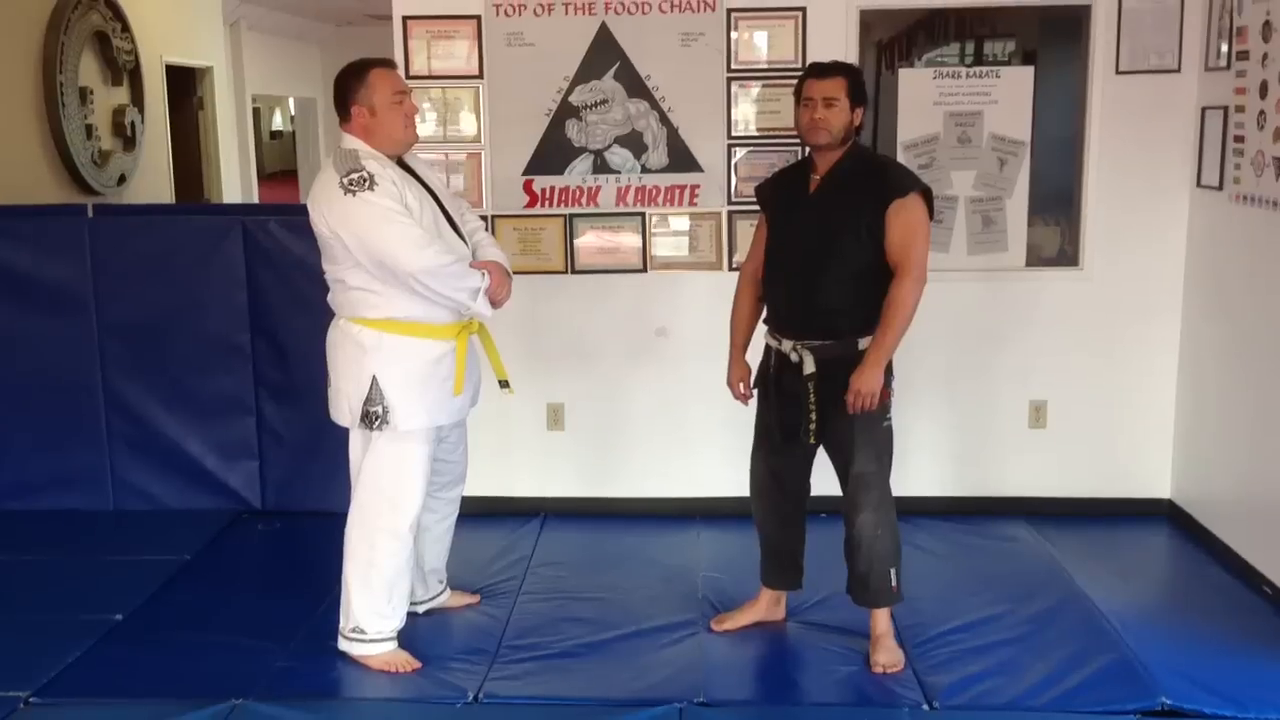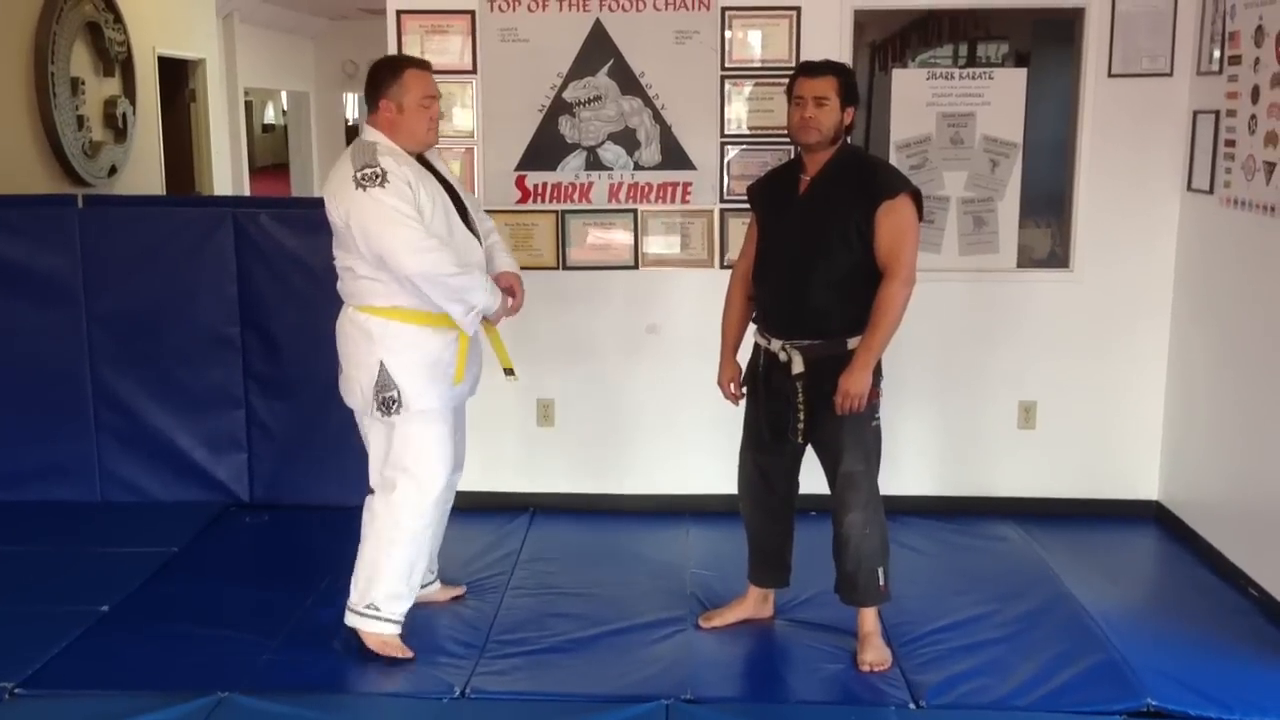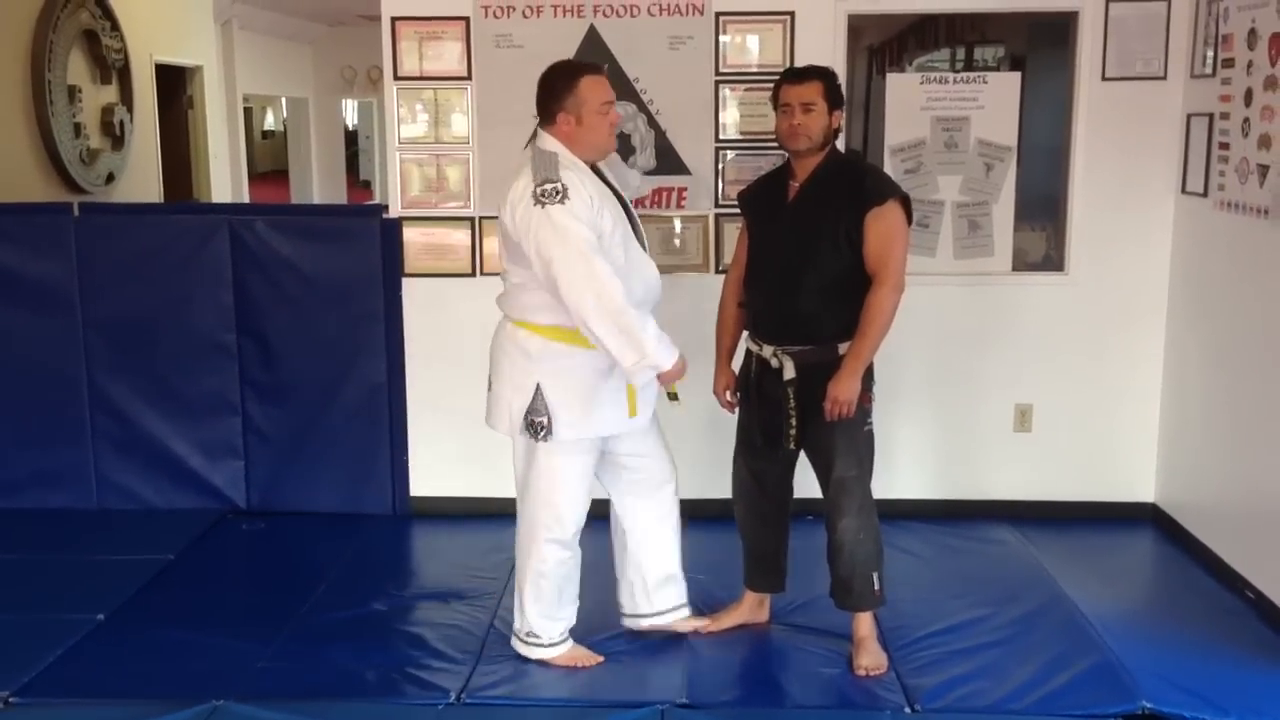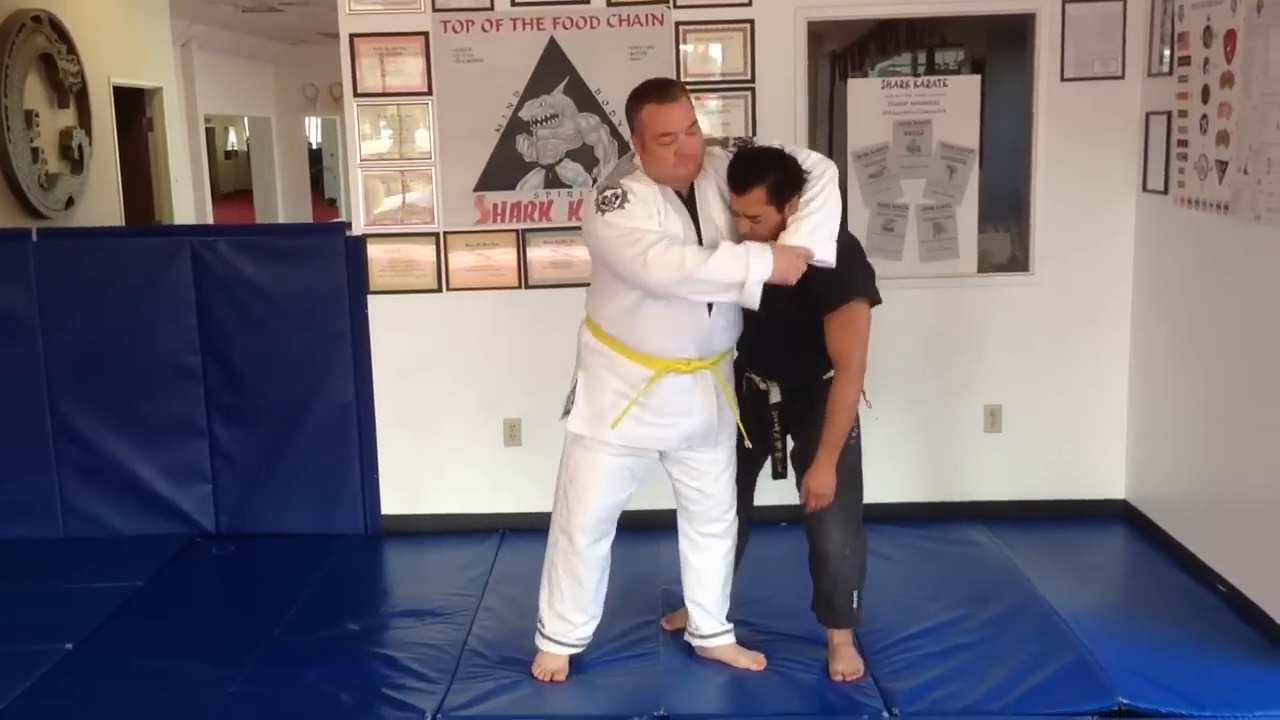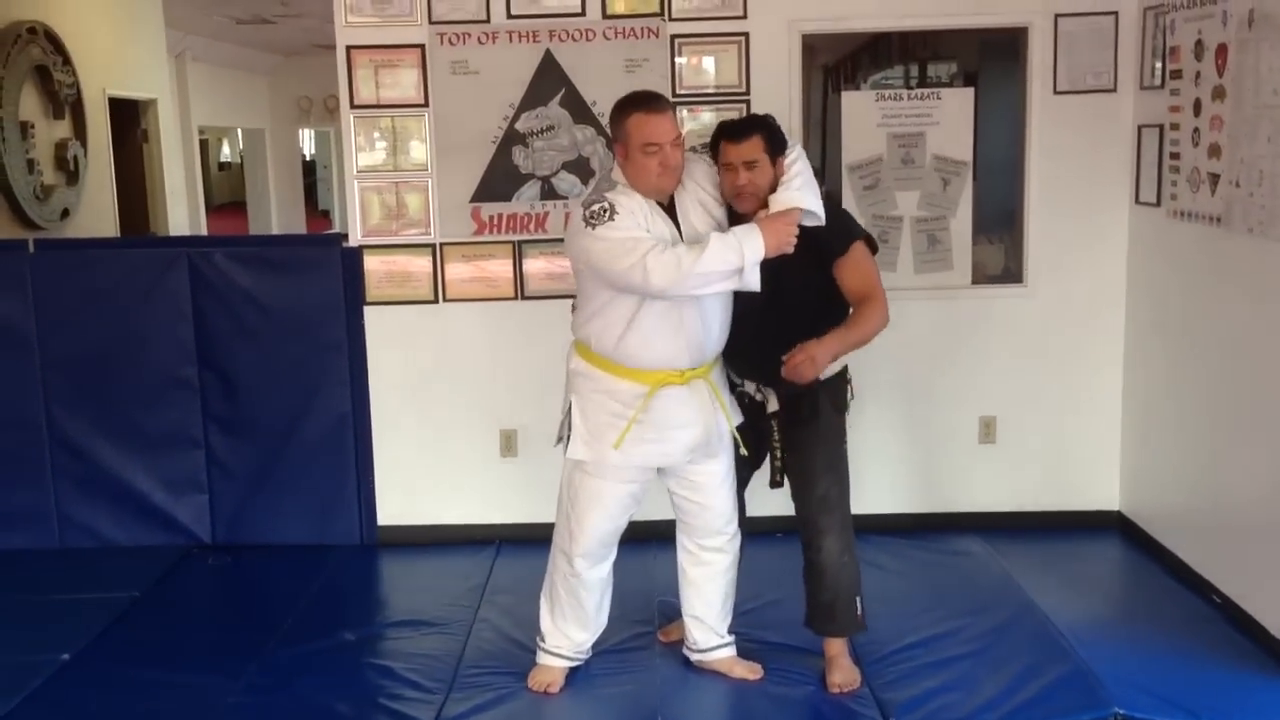
dt=1s
person 1, frame 1
left shoulder: (409, 168)
right shoulder: (348, 183)
left elbow: (466, 223)
right elbow: (418, 262)
left wrist: (494, 264)
right wrist: (481, 292)
left hip: (435, 355)
right hip: (389, 361)
left knee: (441, 481)
right knee: (390, 498)
left ankle: (426, 588)
right ankle: (366, 630)
person 1, frame 2
left shoulder: (422, 164)
right shoulder: (365, 175)
left elbow: (475, 223)
right elbow: (419, 261)
left wrist: (504, 271)
right wrist: (485, 302)
left hip: (433, 345)
right hip: (396, 349)
left knee: (437, 473)
right knee: (414, 479)
left ankle: (415, 580)
right ankle: (374, 610)
person 1, frame 3
left shoulder: (584, 167)
right shoulder: (548, 188)
right elbow: (590, 288)
right wrist: (657, 354)
left hip: (599, 364)
right hip: (554, 371)
left knee: (651, 483)
right knee: (554, 514)
left ankle: (654, 604)
right ankle: (542, 634)
person 1, frame 4
left shoulder: (726, 168)
right shoulder: (617, 200)
left elbow: (815, 170)
right elbow: (667, 267)
left wrist: (802, 243)
right wrist: (761, 264)
left hip: (703, 384)
right hip: (622, 383)
left knee: (712, 515)
right knee: (585, 517)
left ankle: (711, 632)
right ankle: (559, 637)
person 1, frame 5
left shoulder: (704, 175)
right shoulder: (601, 216)
left elbow: (781, 156)
right elbow: (663, 270)
left wrist: (788, 208)
right wrist: (754, 243)
left hip: (699, 393)
right hip: (617, 400)
left knee: (713, 529)
right knee: (587, 538)
left ankle: (710, 644)
right ankle: (560, 650)
person 2, frame 1
left shoulder: (890, 184)
right shoulder: (779, 189)
left elbow: (909, 274)
right elbow: (754, 274)
left wrist: (875, 362)
right wrist: (737, 353)
left hip: (851, 365)
right hip: (783, 364)
left knee: (867, 497)
right knee: (774, 485)
left ankle: (881, 624)
right ankle: (772, 597)
person 2, frame 2
left shoulder: (880, 185)
right shoulder: (771, 188)
left elbow: (898, 277)
right elbow: (746, 274)
left wrist: (864, 364)
right wrist: (729, 354)
left hip: (840, 365)
right hip: (773, 363)
left knee: (855, 497)
right knee: (762, 483)
left ankle: (869, 624)
right ankle: (760, 594)
person 2, frame 3
left shoulder: (869, 190)
right shoulder: (761, 194)
left elbow: (887, 283)
right elbow: (738, 281)
left wrist: (852, 370)
right wrist: (724, 361)
left hip: (831, 369)
right hip: (765, 368)
left knee: (848, 501)
right knee: (756, 488)
left ankle: (864, 628)
right ankle: (756, 600)
person 2, frame 4
left shoulder: (837, 262)
right shoulder: (736, 238)
left elbow: (851, 369)
left wrist: (825, 463)
left hip: (818, 391)
right hip: (752, 380)
left knee: (831, 513)
left ankle: (840, 635)
person 2, frame 5
left shoulder: (824, 225)
left elbow: (874, 307)
left wrist: (829, 345)
left hip: (811, 394)
right hip: (738, 392)
left knee: (824, 521)
left ankle: (837, 645)
